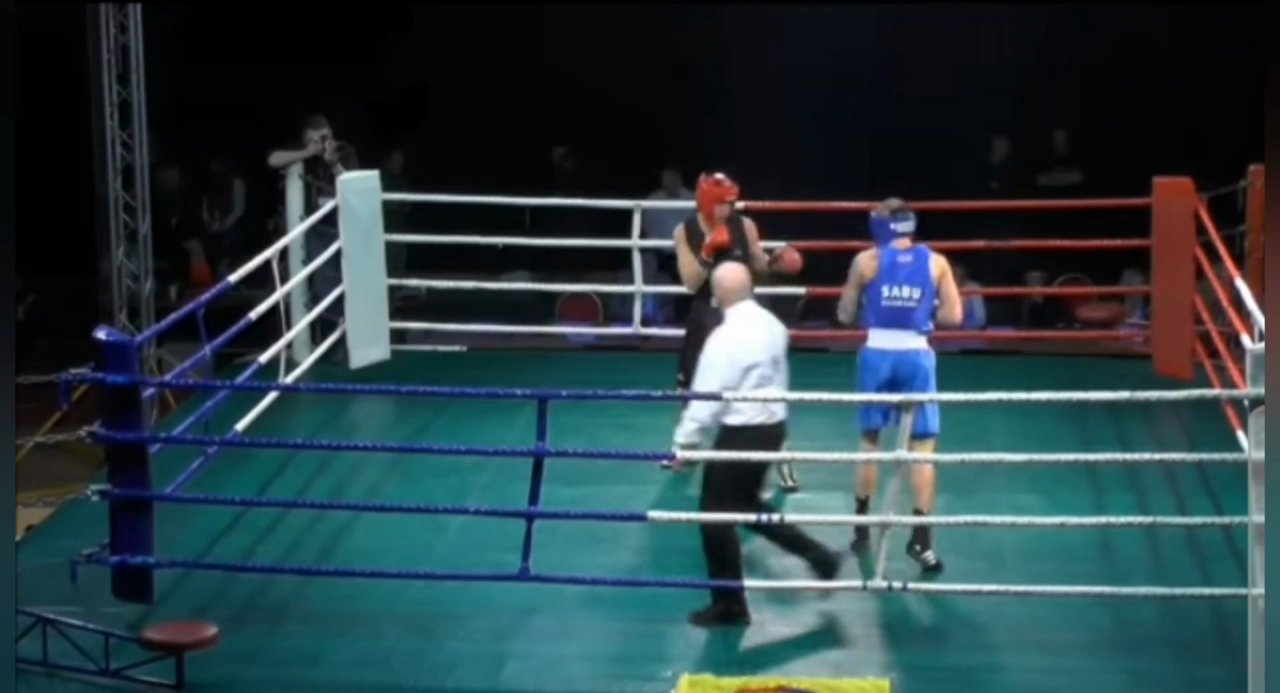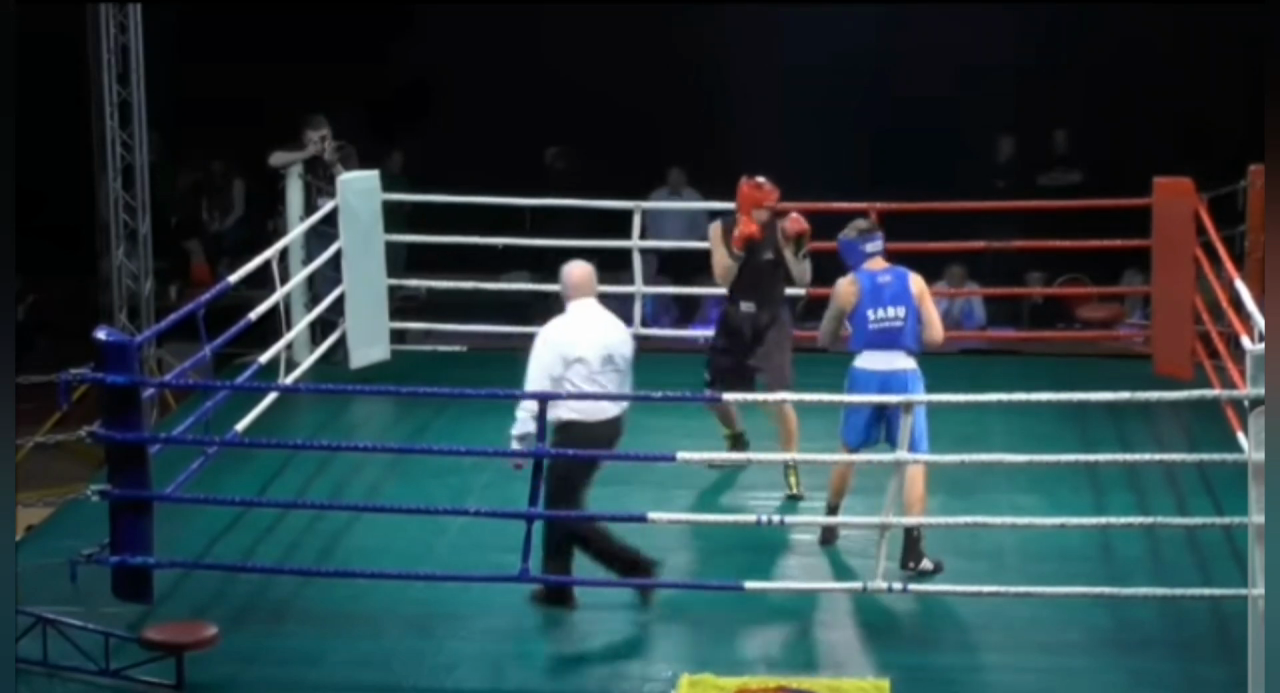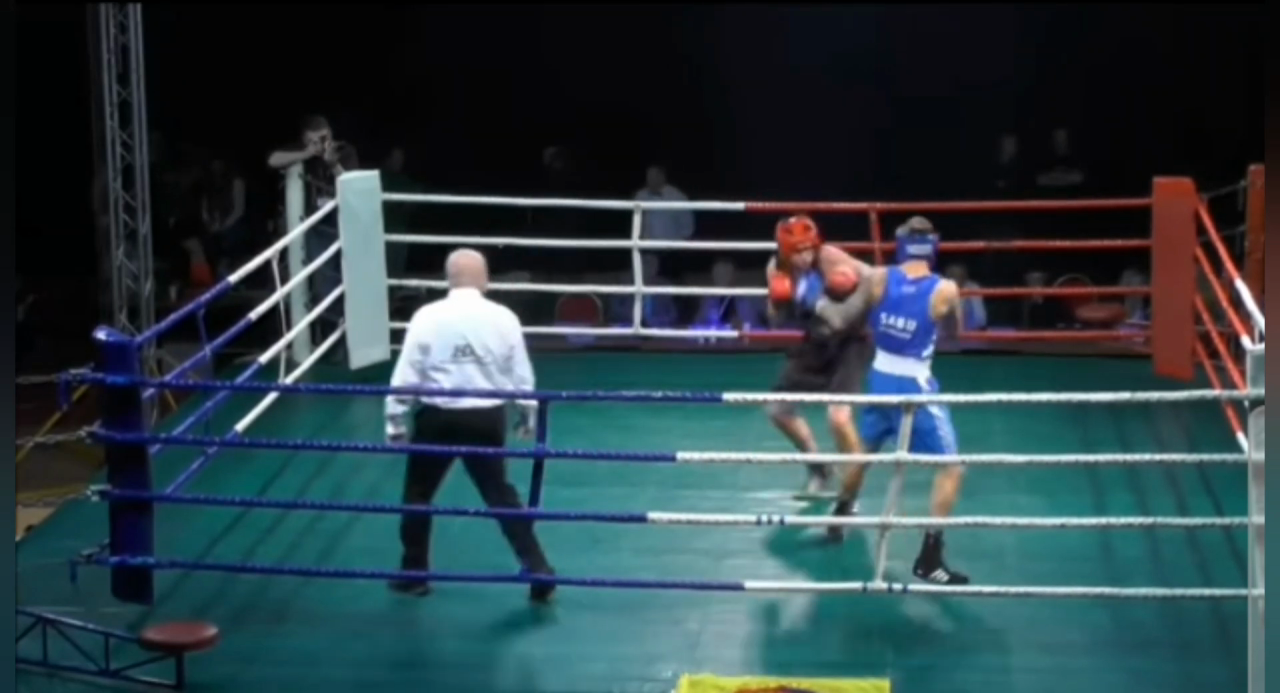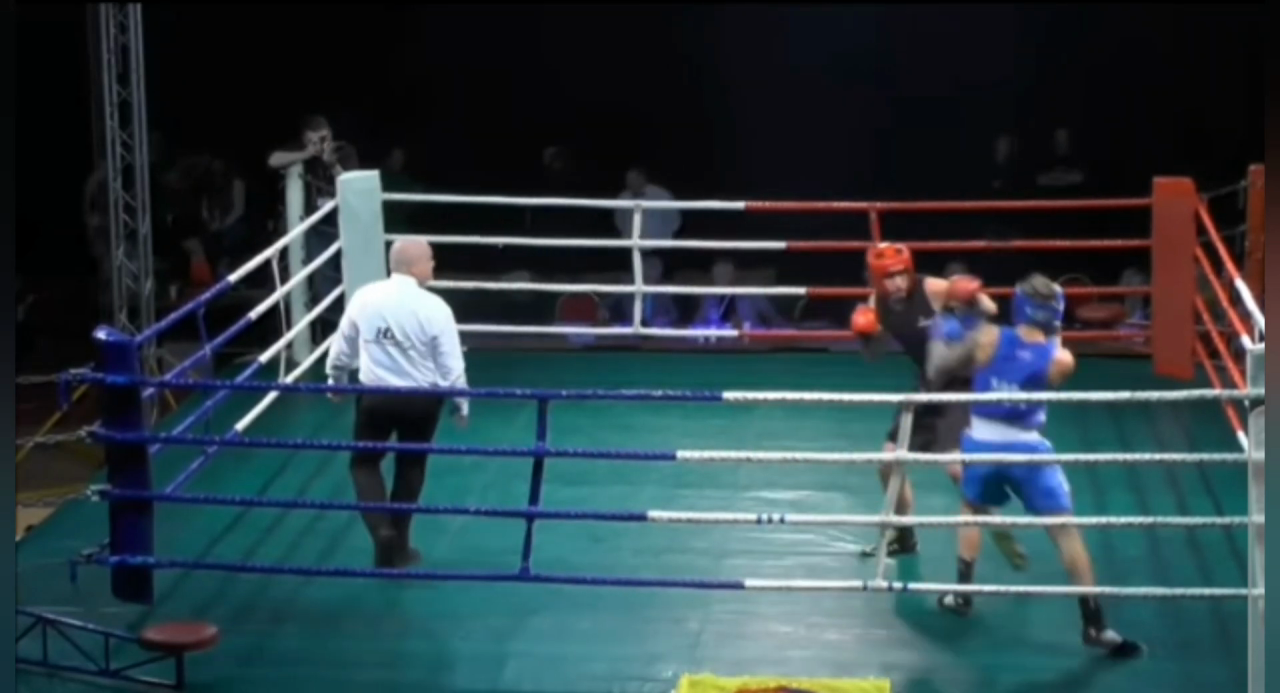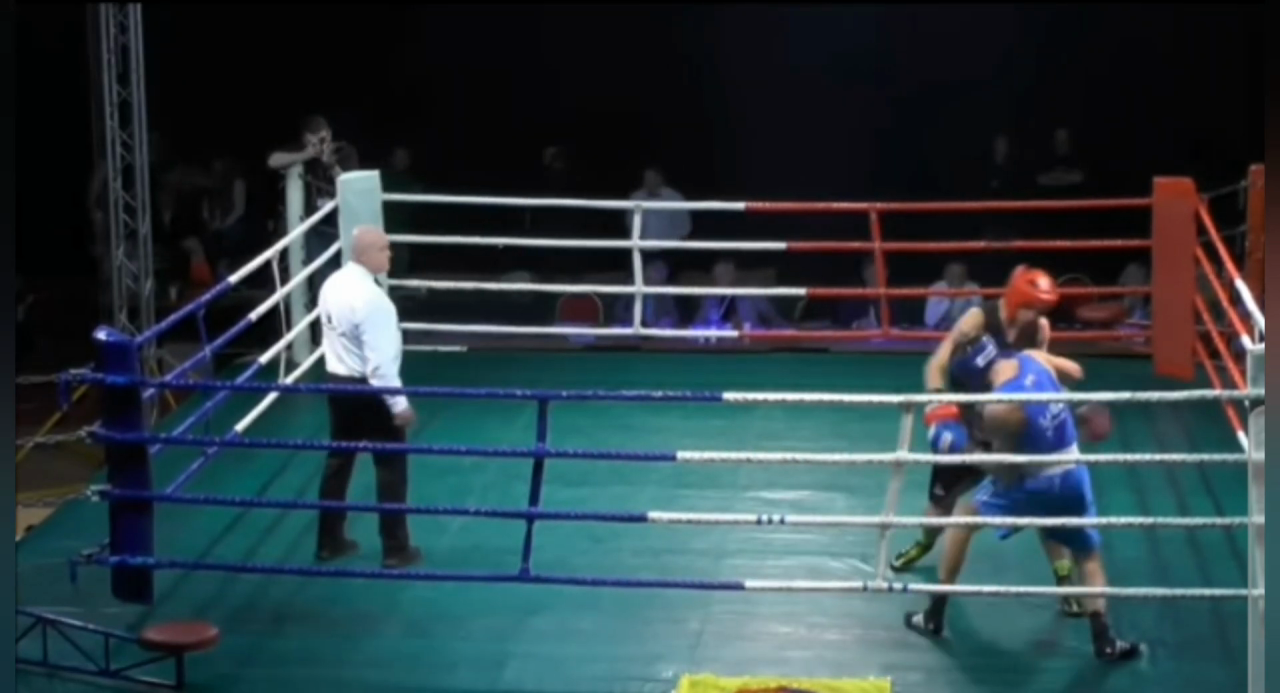
dt=0.5s
person 1, frame 1
left shoulder: (866, 260)
right shoulder: (936, 262)
left elbow: (844, 315)
right elbow: (953, 317)
left hip: (877, 355)
right hip: (917, 356)
left knee: (870, 440)
right knee: (922, 445)
left ankle: (862, 527)
right ankle: (921, 537)
person 1, frame 2
left shoulder: (846, 287)
right shoulder: (913, 281)
left elbow: (826, 340)
right elbow: (935, 337)
left hip: (864, 375)
right hip: (904, 375)
left knee: (849, 452)
right knee: (914, 461)
left ankle: (830, 525)
right ankle: (912, 550)
person 1, frame 3
left shoulder: (877, 278)
right shoulder: (945, 290)
left elbow: (843, 318)
left hip: (881, 377)
right hip: (915, 384)
left knee: (867, 450)
right knee: (950, 468)
left ankle: (839, 518)
right ankle: (929, 560)
person 1, frame 4
left shoulder: (987, 338)
right shoulder: (1061, 360)
left elbow: (937, 372)
left wrist: (940, 340)
right wrist: (1053, 331)
left hip: (980, 445)
right hip: (1027, 450)
left knee: (974, 510)
right knee: (1066, 532)
left ankle: (962, 591)
right ankle: (1094, 624)
person 1, frame 5
left shoulder: (997, 409)
right shoulder: (1034, 358)
left elbow: (1007, 470)
right elbow: (1074, 371)
left hip: (1028, 484)
right hip: (1072, 476)
left knee: (962, 520)
right knee: (1089, 556)
left ankle: (934, 615)
right ankle: (1104, 640)
person 2, frame 1
left shoulder: (726, 338)
right shoulder: (772, 324)
left elbow: (706, 399)
left wrist: (683, 445)
left hip: (743, 435)
right hip: (772, 427)
left knee: (715, 516)
right knee: (747, 507)
left ankle: (729, 604)
right ankle: (822, 559)
person 2, frame 2
left shoulder: (556, 333)
right shoulder: (617, 327)
left elbow: (535, 393)
right elbow: (623, 383)
left wrist: (519, 440)
left hip: (575, 431)
right hip: (608, 426)
left knee: (561, 511)
right knee: (562, 507)
left ankle: (635, 566)
right ankle: (556, 587)
person 2, frame 3
left shoulder: (428, 317)
right shoulder: (503, 318)
left elbow: (405, 377)
right elbow: (522, 377)
left wrist: (395, 422)
right wrist: (527, 416)
left hip: (438, 418)
right hip: (487, 418)
left knee: (418, 495)
right knee: (500, 494)
left ankle: (414, 574)
right ankle: (538, 570)
person 2, frame 4
left shoulder: (364, 298)
right shoulder: (434, 307)
left elbow: (343, 349)
right elbow: (451, 366)
left wrist: (335, 380)
right wrist: (462, 404)
left hip: (376, 397)
right hip: (421, 400)
left knee: (364, 464)
right knee: (410, 469)
left ankle: (384, 534)
right ankle: (397, 546)
person 2, frame 5
left shoulder: (333, 284)
right shoulder: (371, 297)
right elbow: (380, 359)
right wrist: (399, 402)
left hip: (338, 383)
right hip: (369, 389)
left knee: (339, 460)
right knee: (391, 466)
left ankle: (330, 541)
right ankle: (395, 549)
person 3, frame 1
left shoulder: (744, 226)
right shoulder: (684, 232)
left elbow: (761, 267)
right elbow: (691, 284)
left wrist: (777, 261)
right wrist: (708, 253)
right hip: (704, 316)
right knee: (689, 388)
left ankle: (780, 459)
person 3, frame 2
left shoulder: (778, 230)
right shoulder: (720, 230)
left elbow: (803, 280)
right elbow: (723, 277)
left wrist: (800, 245)
right wrist: (739, 245)
left hip: (771, 318)
right hip: (734, 317)
left knee: (777, 394)
right knee: (716, 390)
left ankle: (790, 466)
right ankle: (737, 440)
person 3, frame 3
left shoulder: (830, 257)
right shoulder: (776, 268)
right elbow: (776, 320)
left wrist: (852, 280)
right wrist: (778, 300)
left hip: (849, 342)
right hip: (816, 342)
left knee: (838, 417)
right knee: (778, 411)
right ankle: (817, 466)
person 3, frame 4
left shoulder: (932, 288)
right shoulder: (877, 302)
left elbow: (989, 310)
right elbow: (873, 351)
left wrist: (973, 297)
right wrist: (865, 333)
left hip: (961, 384)
right hip: (929, 386)
left knee: (955, 465)
right knee: (889, 460)
left ankle: (997, 532)
right ankle: (903, 535)
person 3, frame 5
left shoulder: (1039, 329)
right shoulder: (979, 317)
right elbow: (936, 366)
right wrist: (938, 410)
right hip: (962, 425)
right knee: (941, 506)
left ankle: (1065, 579)
right ankle: (924, 546)
person 4, frame 1
left shoulder: (345, 151)
right shoulder: (303, 152)
right elbow: (272, 160)
left wrist: (334, 164)
right wrist: (306, 154)
right hip: (318, 228)
right knee: (325, 287)
person 4, frame 2
left shoulder: (345, 151)
right shoulder: (303, 152)
right elbow: (273, 160)
left wrist: (334, 164)
right wrist: (305, 154)
right hip: (318, 228)
right knee: (325, 287)
person 4, frame 3
left shoulder: (345, 151)
right shoulder: (302, 151)
right elbow: (273, 160)
left wrist: (334, 164)
right wrist: (306, 154)
right hip: (318, 227)
right knee: (325, 286)
person 4, frame 4
left shoulder: (344, 151)
right shoulder: (301, 151)
right elbow: (273, 160)
left wrist: (333, 165)
right wrist: (306, 155)
right hip: (318, 227)
right knee: (324, 285)
right ankle: (331, 332)
person 4, frame 5
right shoulder: (301, 152)
right elbow: (272, 161)
left wrist: (332, 166)
right wrist: (305, 156)
right hip: (316, 228)
right knee: (322, 279)
